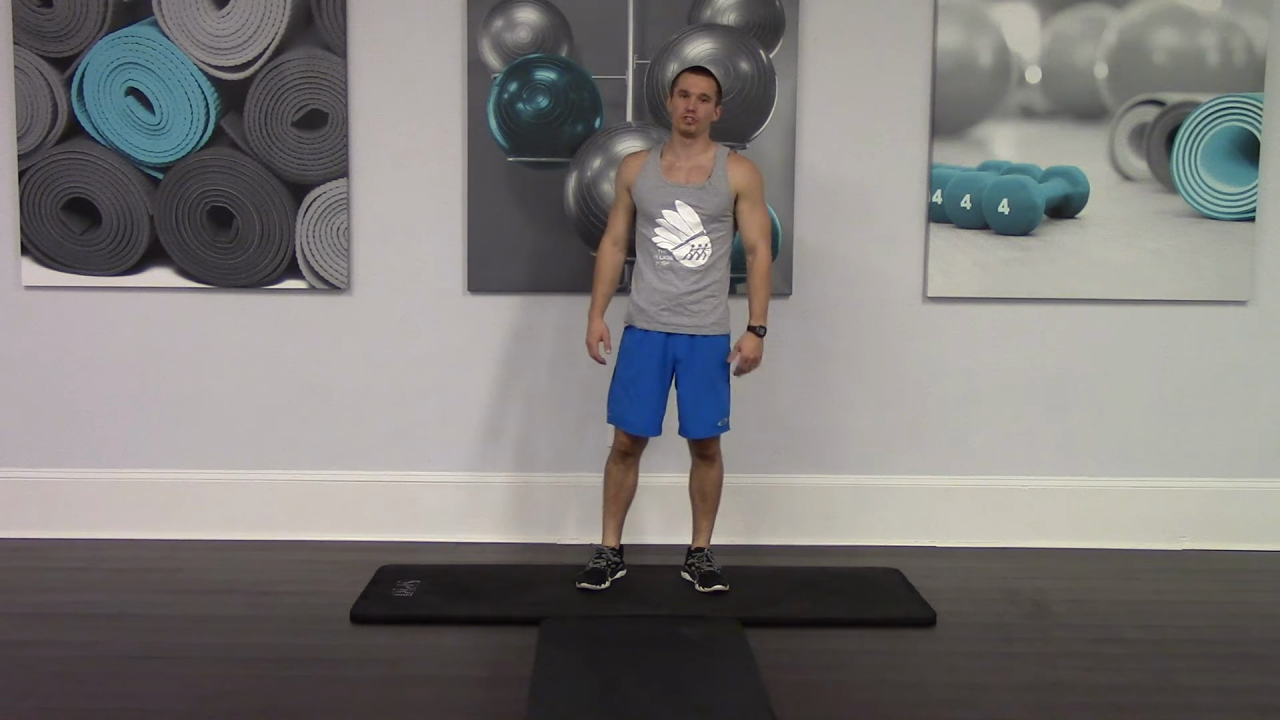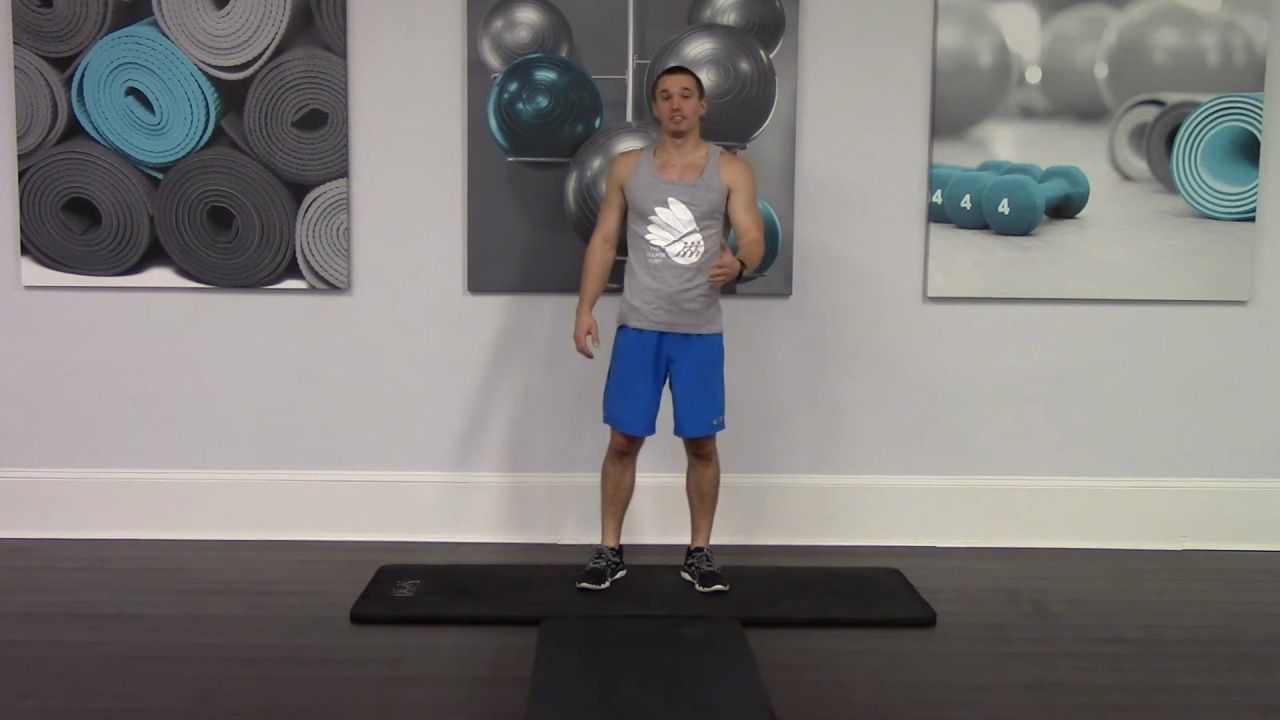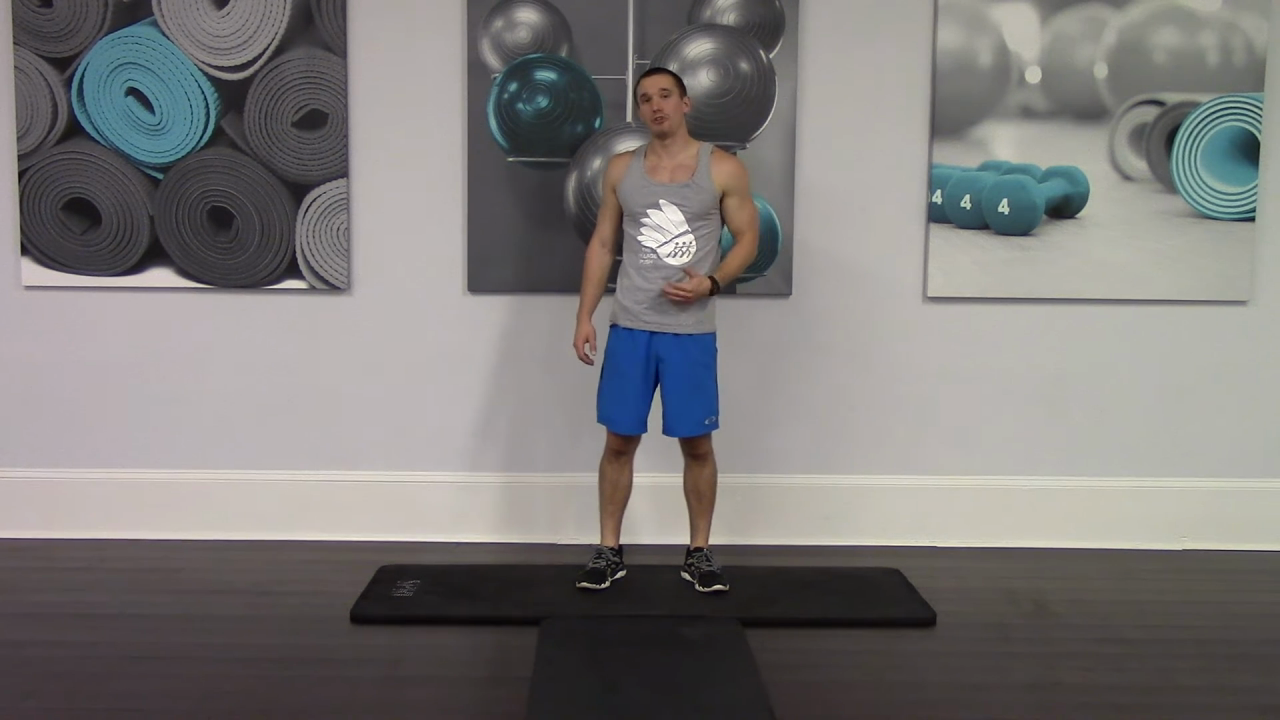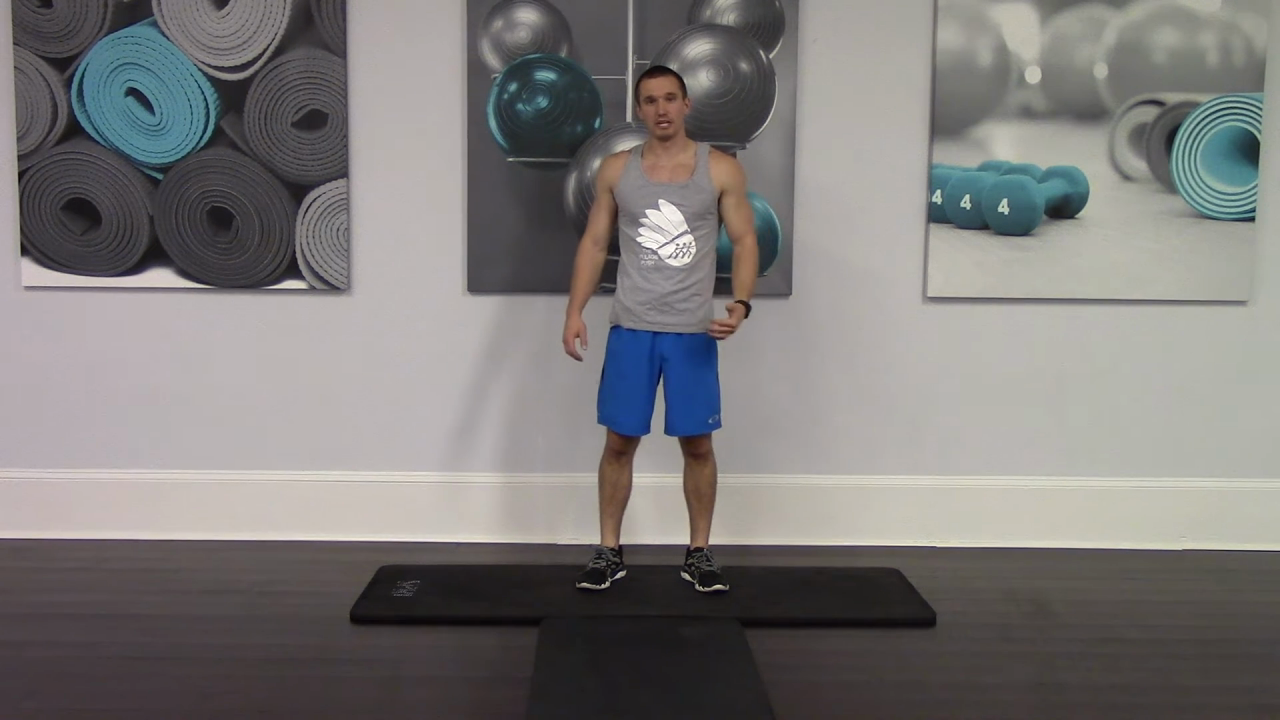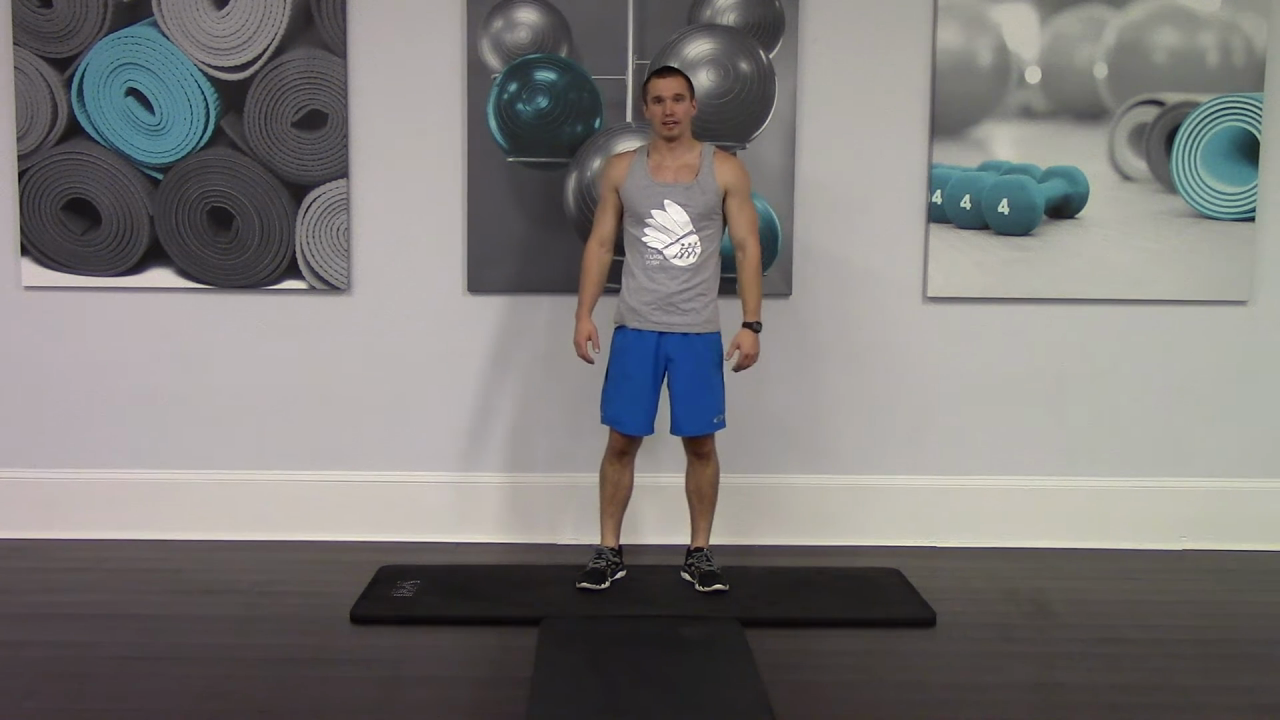
dt=0.5s
person 1, frame 1
left shoulder: (739, 172)
right shoulder: (635, 168)
left elbow: (759, 251)
right elbow: (614, 243)
left wrist: (755, 328)
right wrist: (596, 315)
left hip: (706, 334)
right hip: (645, 329)
left knee: (705, 444)
right knee: (627, 441)
left ankle: (700, 553)
right ankle: (609, 550)
person 1, frame 2
left shoulder: (732, 169)
right shoulder: (627, 166)
left elbow: (753, 241)
right elbow: (604, 240)
left wrist: (737, 264)
right wrist: (584, 308)
left hip: (700, 331)
right hip: (637, 328)
left knee: (702, 443)
right knee: (624, 440)
left ankle: (699, 552)
right ankle: (609, 550)
person 1, frame 3
left shoulder: (723, 168)
right shoulder: (620, 169)
left elbow: (747, 237)
right elbow: (602, 245)
left wrist: (712, 281)
right wrist: (584, 316)
left hip: (692, 330)
right hip: (629, 328)
left knee: (697, 443)
right knee: (620, 440)
left ankle: (699, 552)
right ankle: (609, 550)
person 1, frame 4
left shoulder: (721, 168)
right shoulder: (616, 168)
left elbow: (745, 240)
right elbow: (594, 242)
left wrist: (740, 304)
right wrist: (574, 311)
left hip: (693, 332)
right hip: (630, 328)
left knee: (698, 444)
right knee: (619, 441)
left ankle: (699, 552)
right ankle: (609, 550)
person 1, frame 5
left shoulder: (726, 169)
right shoulder: (621, 169)
left elbow: (747, 247)
right elbow: (600, 244)
left wrist: (751, 324)
right wrist: (584, 314)
left hip: (699, 331)
right hip: (635, 329)
left knee: (700, 443)
right knee: (622, 441)
left ankle: (699, 552)
right ankle: (609, 551)
